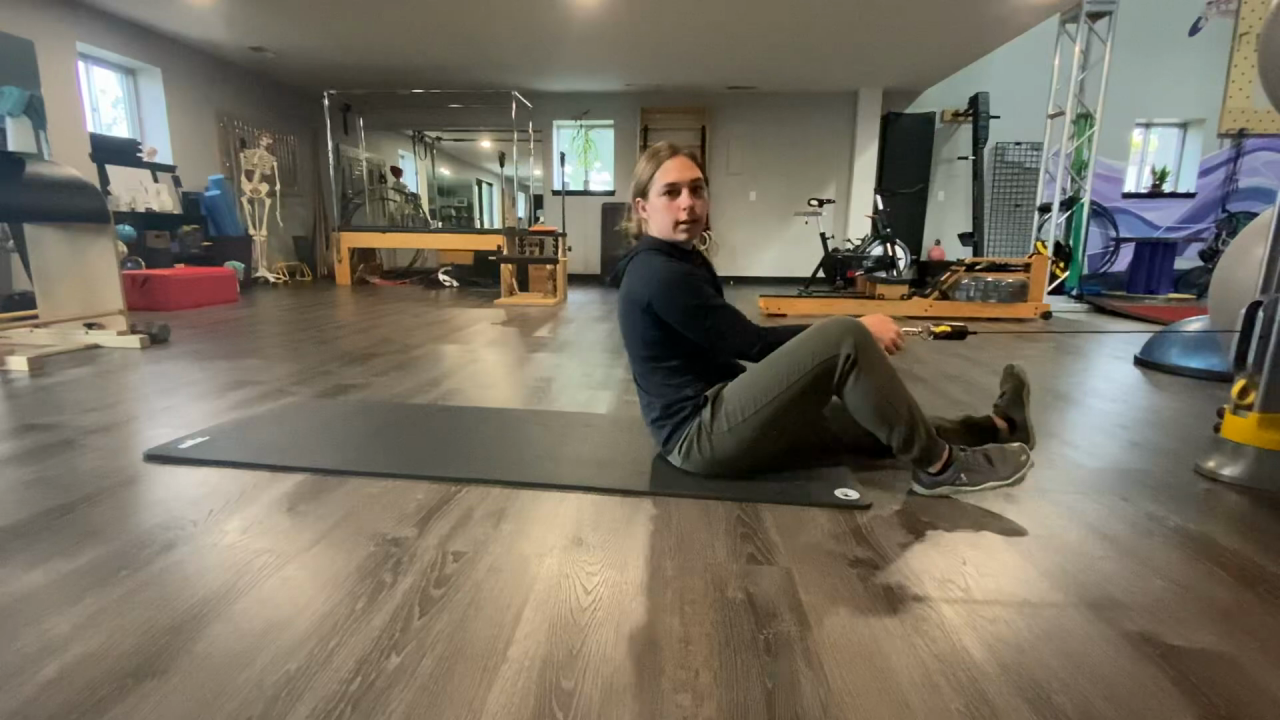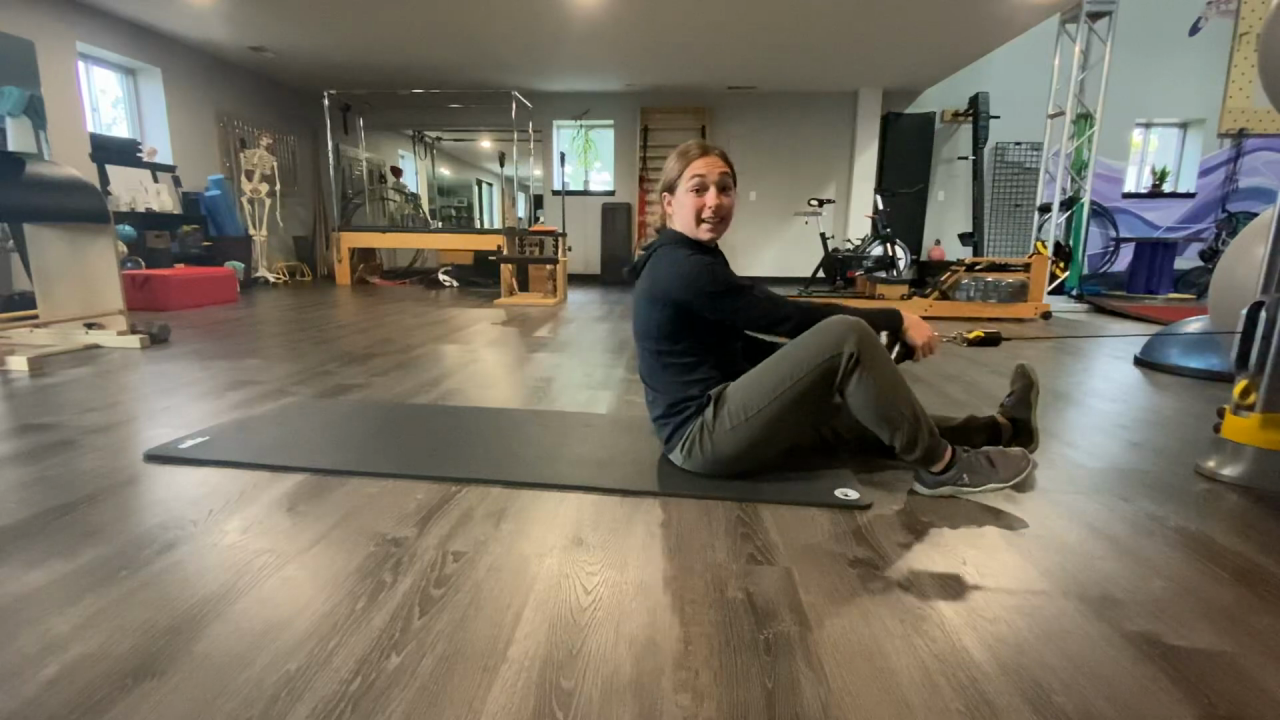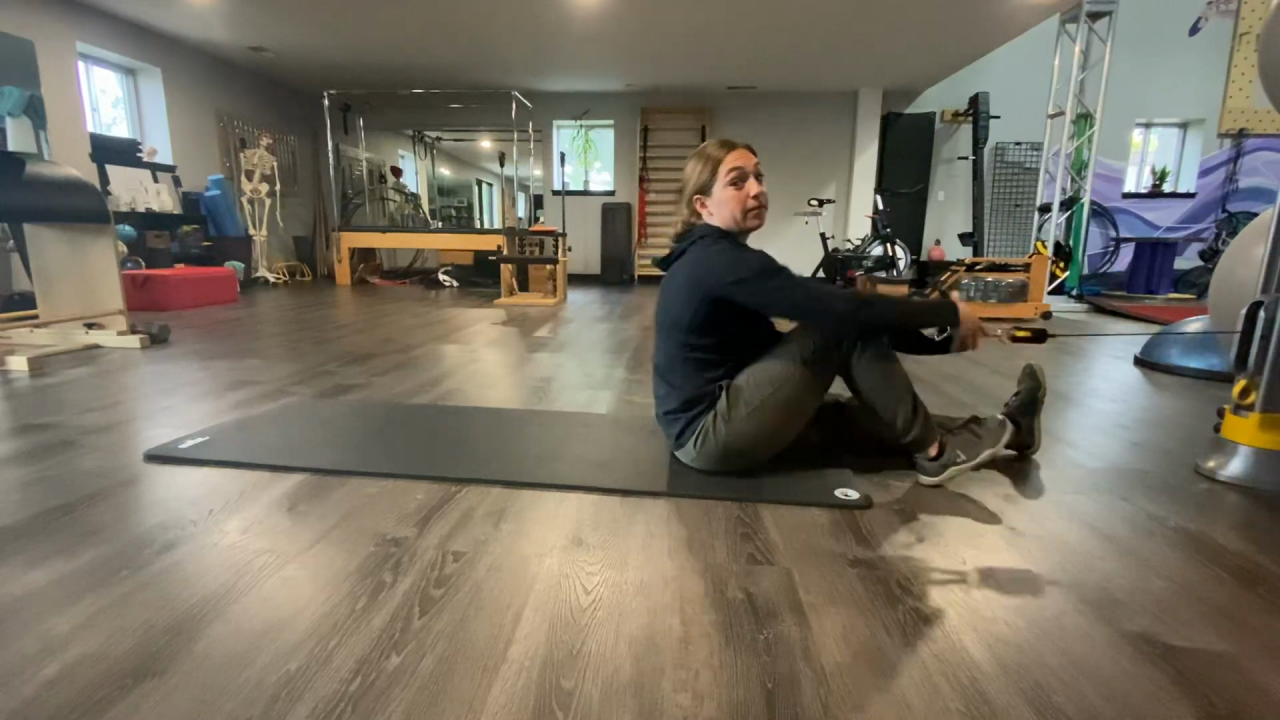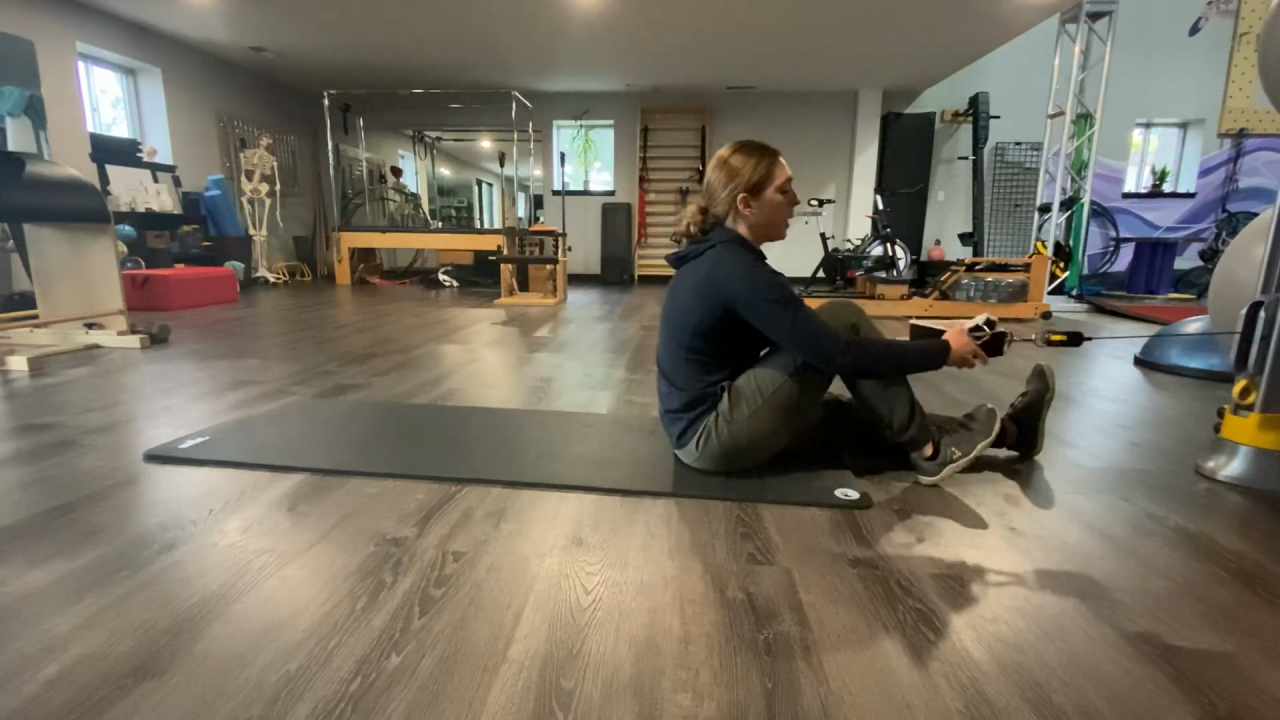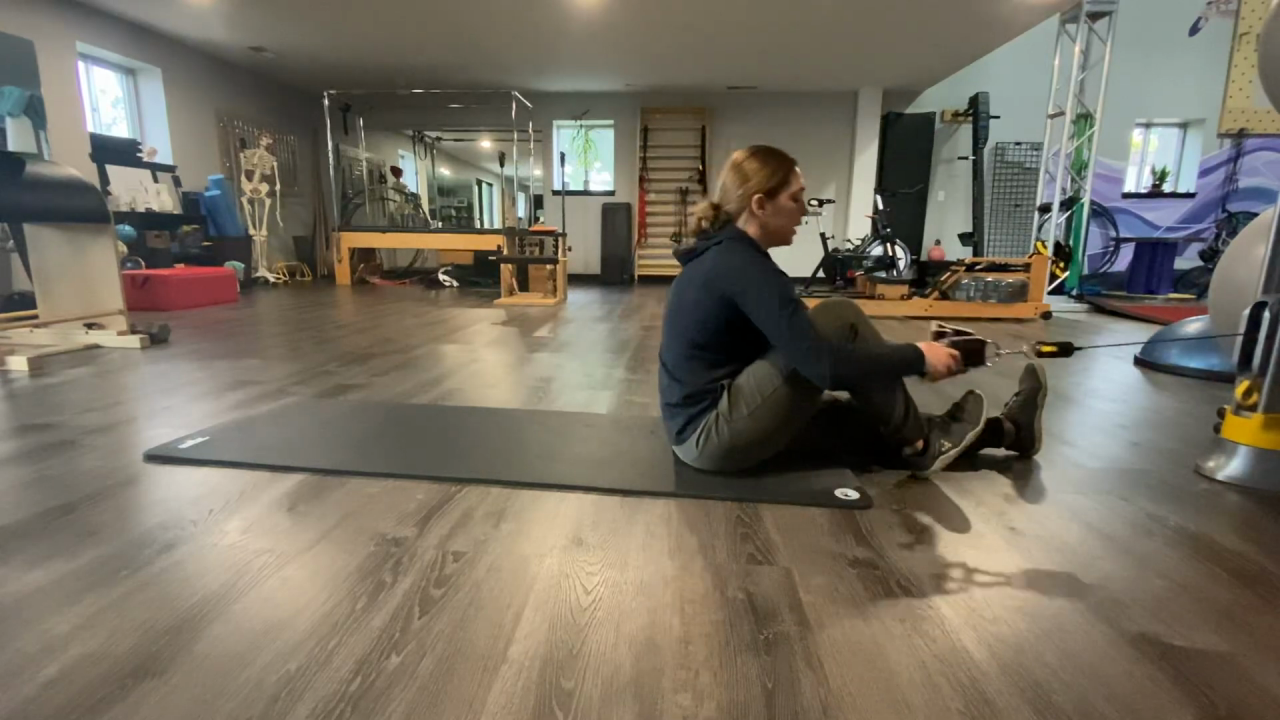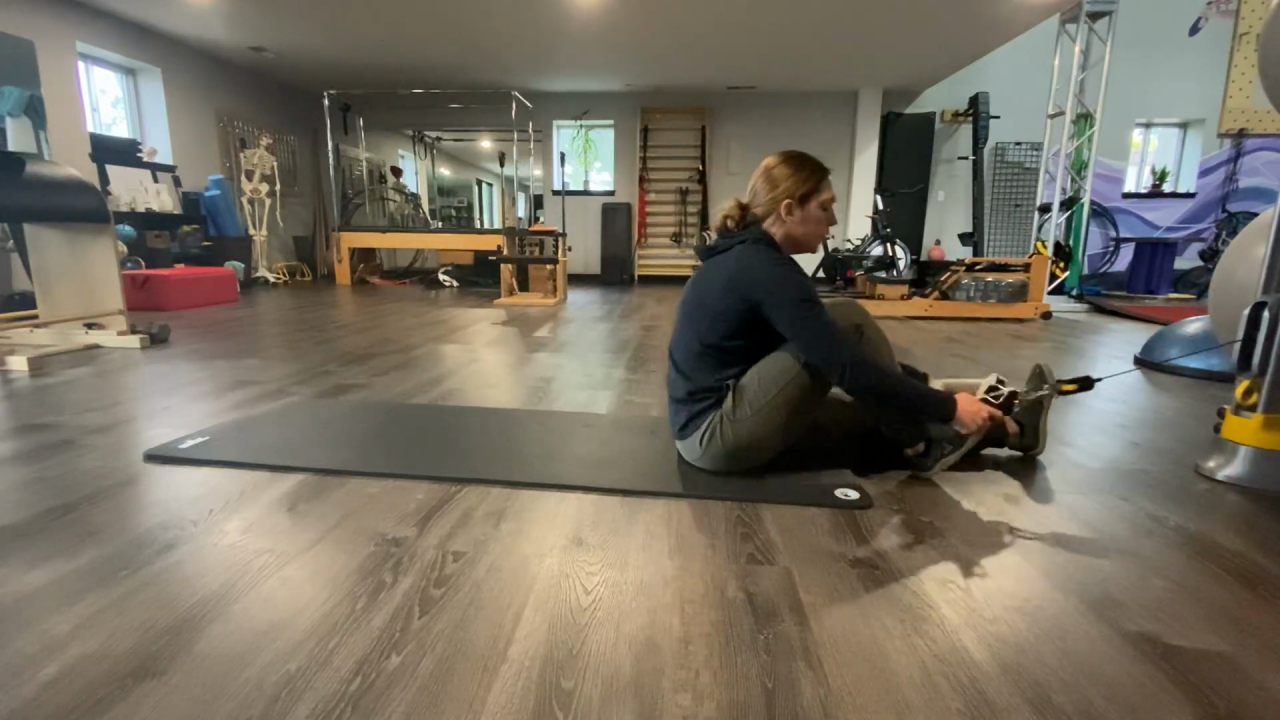
dt=0.5s
person 1, frame 1
left shoulder: (689, 261)
right shoulder: (660, 275)
right elbow: (750, 343)
right wrist: (856, 328)
left hip: (715, 419)
right hip: (700, 437)
right knee: (843, 337)
left ankle: (999, 427)
right ankle: (939, 465)
person 1, frame 2
left shoulder: (698, 258)
right shoulder: (684, 269)
left elbow: (737, 344)
right elbow: (785, 316)
left wrist: (815, 360)
right wrist: (895, 321)
left hip: (718, 419)
right hip: (702, 437)
right knee: (846, 336)
left ankle: (1000, 429)
right ankle: (941, 465)
person 1, frame 3
left shoulder: (707, 254)
right shoulder: (726, 261)
left elbow: (769, 343)
right elbow: (837, 307)
right wrist: (945, 310)
left hip: (711, 422)
right hip: (713, 436)
left knee: (862, 414)
right knee: (840, 323)
left ankle: (1007, 429)
right ankle: (933, 450)
person 1, frame 4
left shoulder: (718, 255)
right shoulder: (739, 272)
right elbow: (839, 354)
left wrist: (881, 347)
right wrist: (943, 351)
left hip: (706, 423)
right hip: (713, 436)
left knee: (866, 413)
right knee: (842, 318)
left ankle: (1009, 431)
right ankle: (929, 449)
person 1, frame 5
left shoulder: (725, 255)
right shoulder: (744, 268)
left elbow: (806, 343)
right elbow: (825, 364)
left wrist: (907, 355)
right wrist: (918, 358)
left hip: (707, 423)
right hip: (714, 436)
left knee: (864, 415)
right knee: (840, 317)
left ankle: (1003, 432)
right ankle: (921, 444)
person 1, frame 6
left shoulder: (748, 255)
right shoulder: (765, 270)
left elbow: (838, 348)
right elbow: (847, 367)
left wrist: (927, 388)
right wrist: (947, 407)
left hip: (711, 419)
right hip: (717, 435)
left knee: (871, 414)
right knee: (846, 319)
left ankle: (1005, 430)
right ankle: (922, 447)
